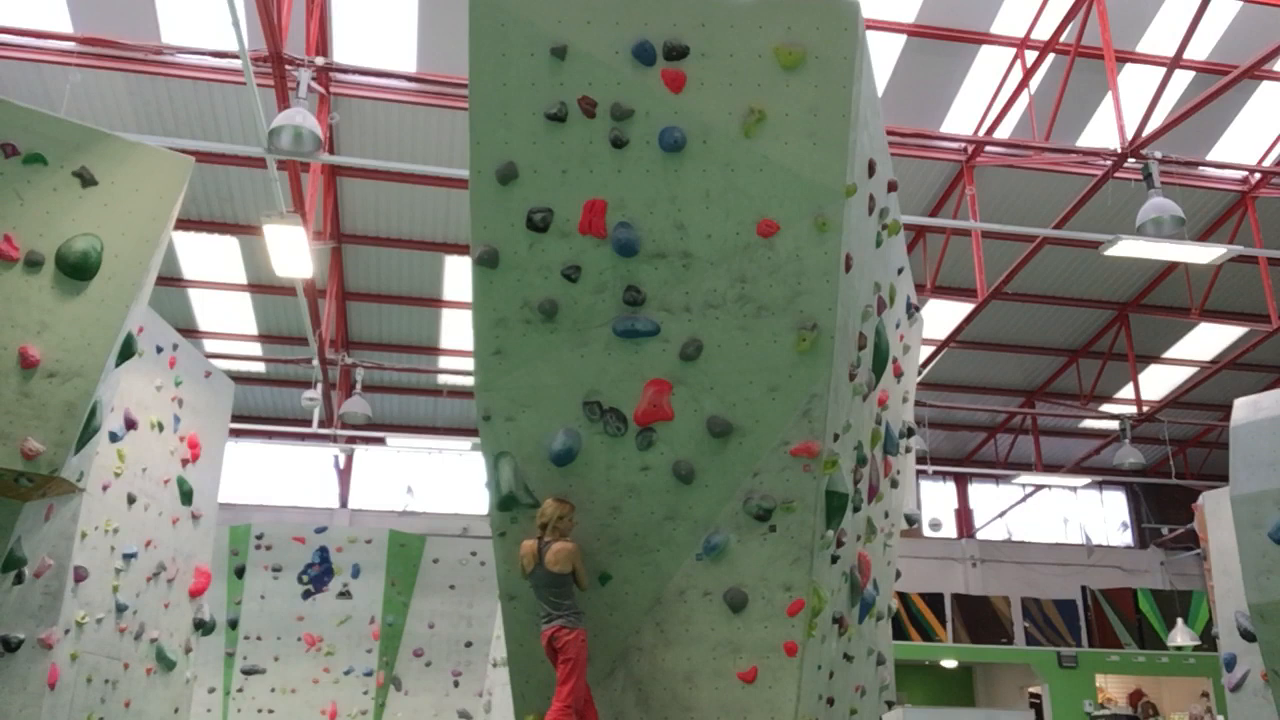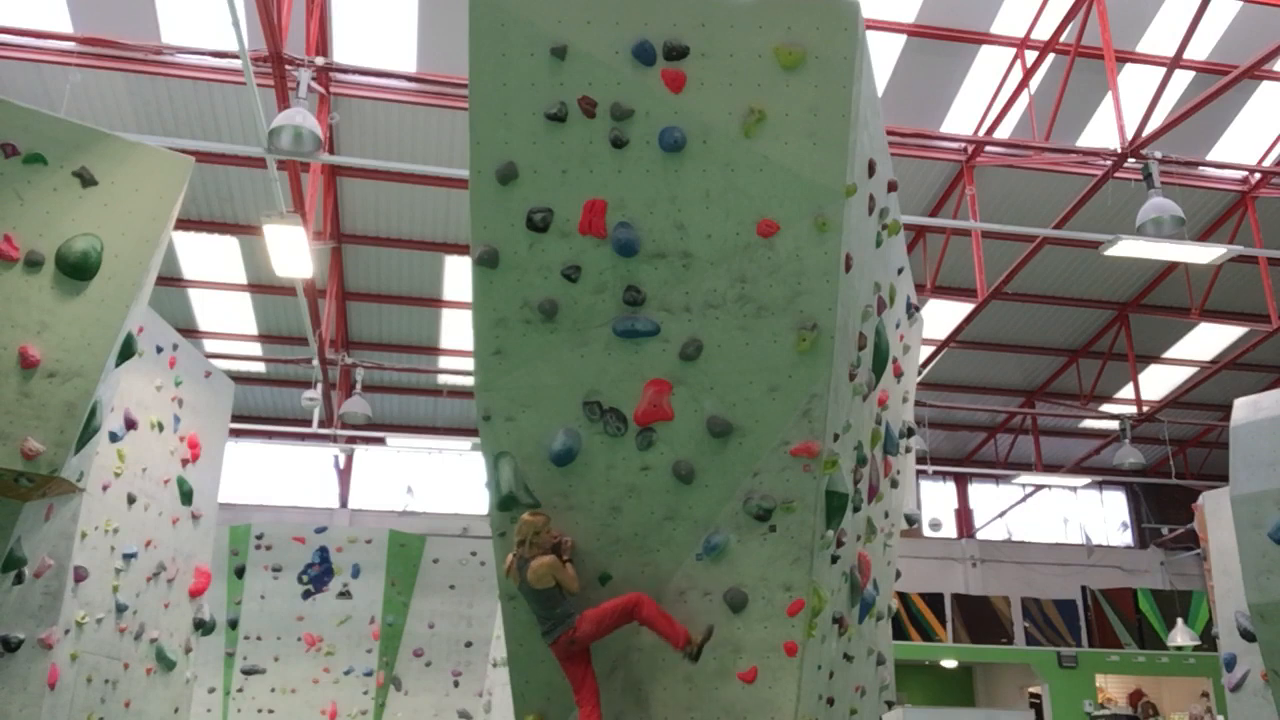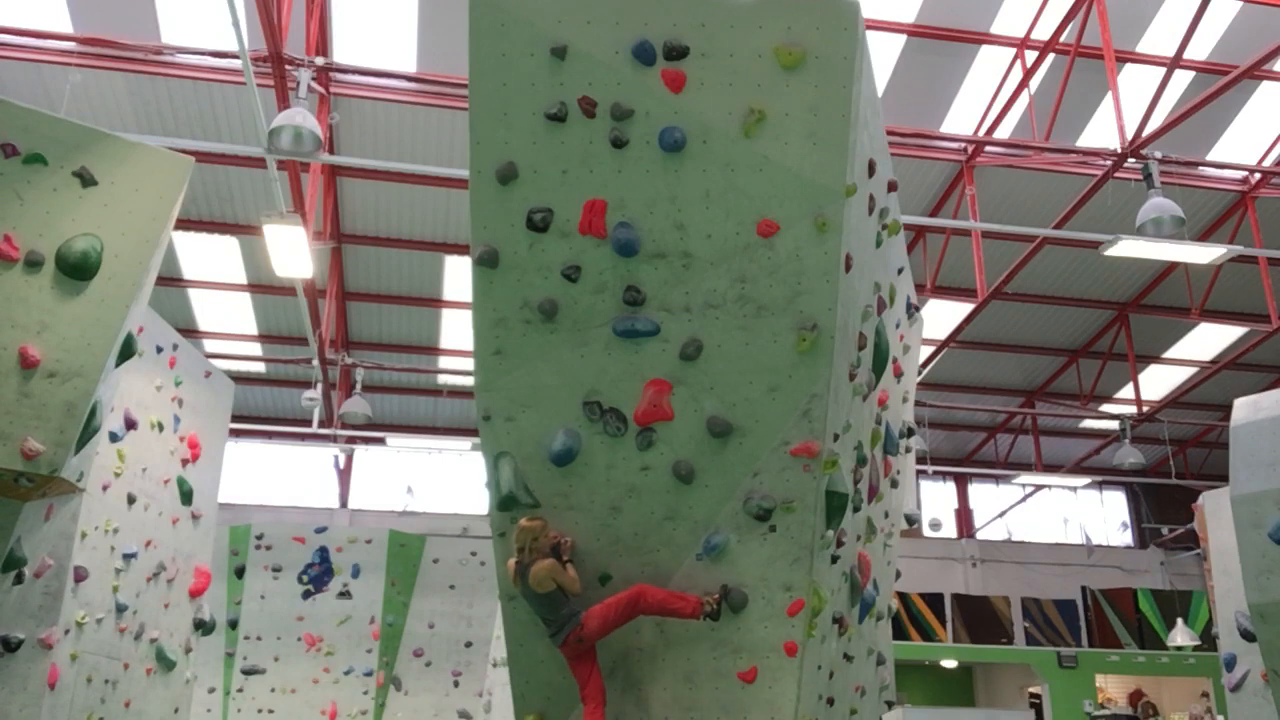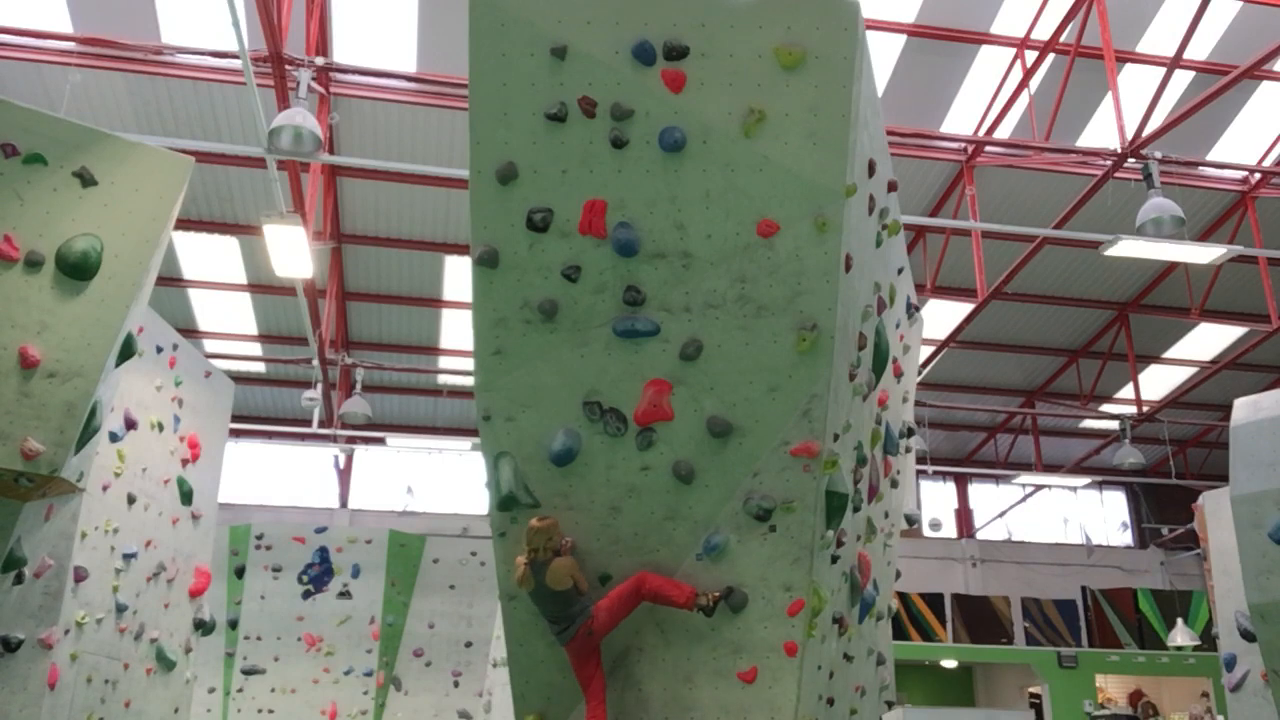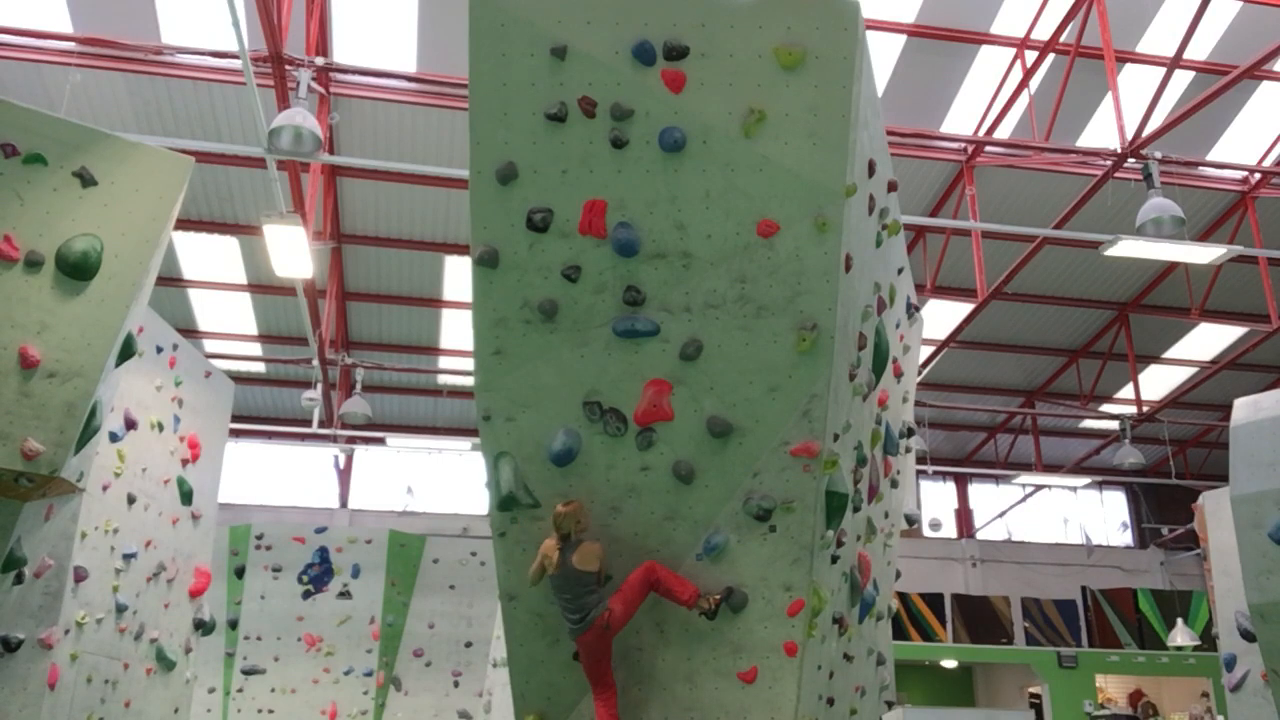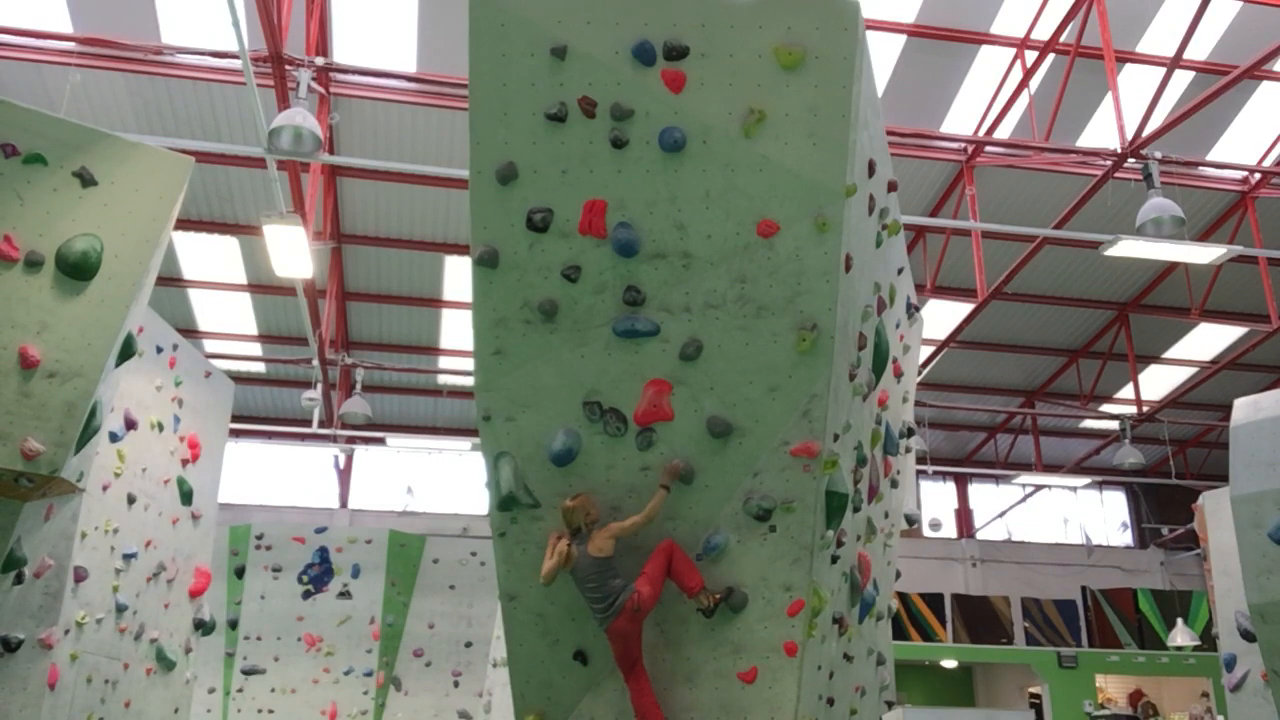
dt=0.5s
person 1, frame 1
left shoulder: (526, 548)
right shoulder: (568, 548)
right elbow: (583, 584)
left hip: (548, 633)
right hip: (569, 630)
left knee: (578, 696)
right knee: (567, 700)
person 1, frame 2
left shoulder: (512, 561)
right shoulder: (547, 562)
right elbow: (574, 588)
left wrist: (549, 548)
right wrist: (565, 556)
left hip: (557, 642)
right hip: (574, 630)
left knee: (587, 700)
right knee: (638, 602)
right ankle: (687, 646)
person 1, frame 3
left shoulder: (512, 567)
right shoulder: (547, 566)
right elbow: (575, 588)
left wrist: (551, 548)
right wrist: (566, 558)
left hip: (566, 642)
right hip: (580, 629)
left knee: (592, 700)
right knee: (639, 596)
right ankle: (703, 607)
person 1, frame 4
left shoulder: (521, 565)
right shoulder: (562, 564)
right elbow: (583, 588)
left hip: (572, 641)
right hip: (591, 623)
left knee: (594, 699)
right knee: (641, 582)
right ankle: (699, 601)
person 1, frame 5
left shoulder: (548, 548)
right shoulder: (593, 549)
left elbow: (532, 580)
left hip: (584, 637)
right hip: (607, 619)
left knee: (603, 692)
right knee: (650, 570)
right ankle: (701, 603)
person 1, frame 6
left shoulder: (563, 548)
right shoulder: (605, 534)
left elbow: (545, 579)
right elbow: (647, 516)
left wrist: (551, 546)
right wrist: (666, 483)
left hip: (614, 625)
right hip: (634, 602)
left knee: (635, 678)
right knee: (667, 548)
right ankle: (702, 599)
